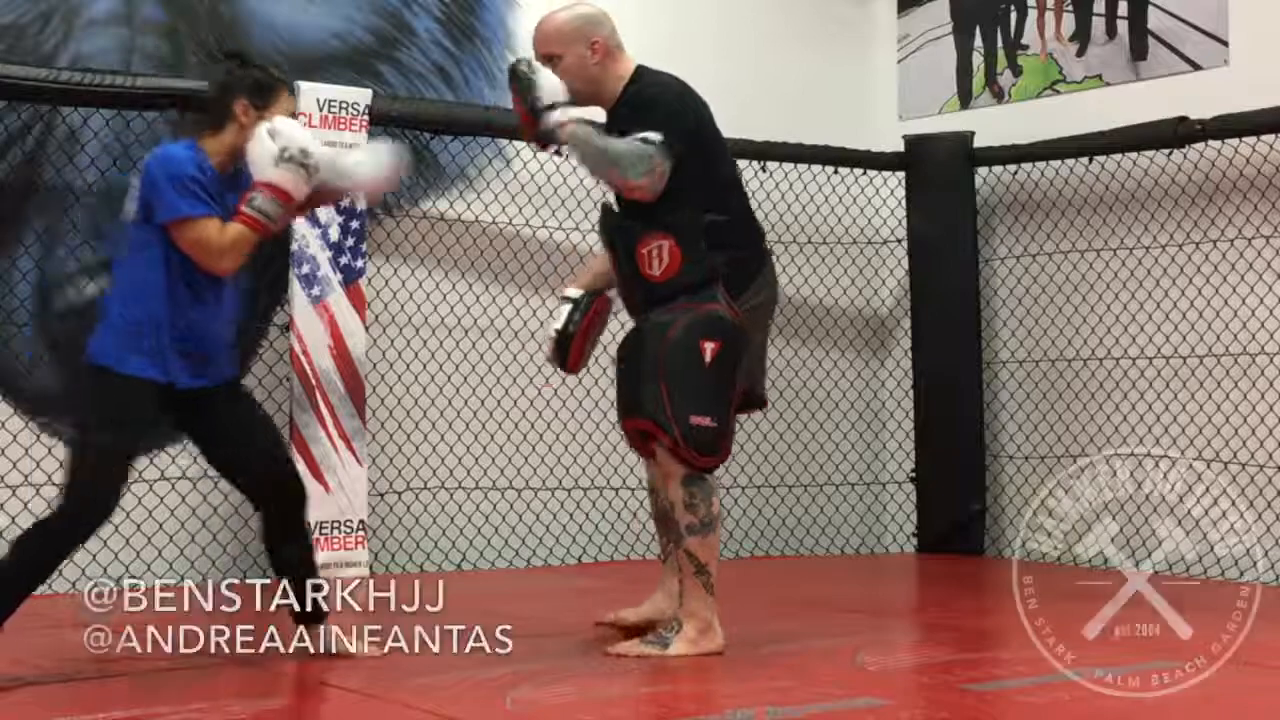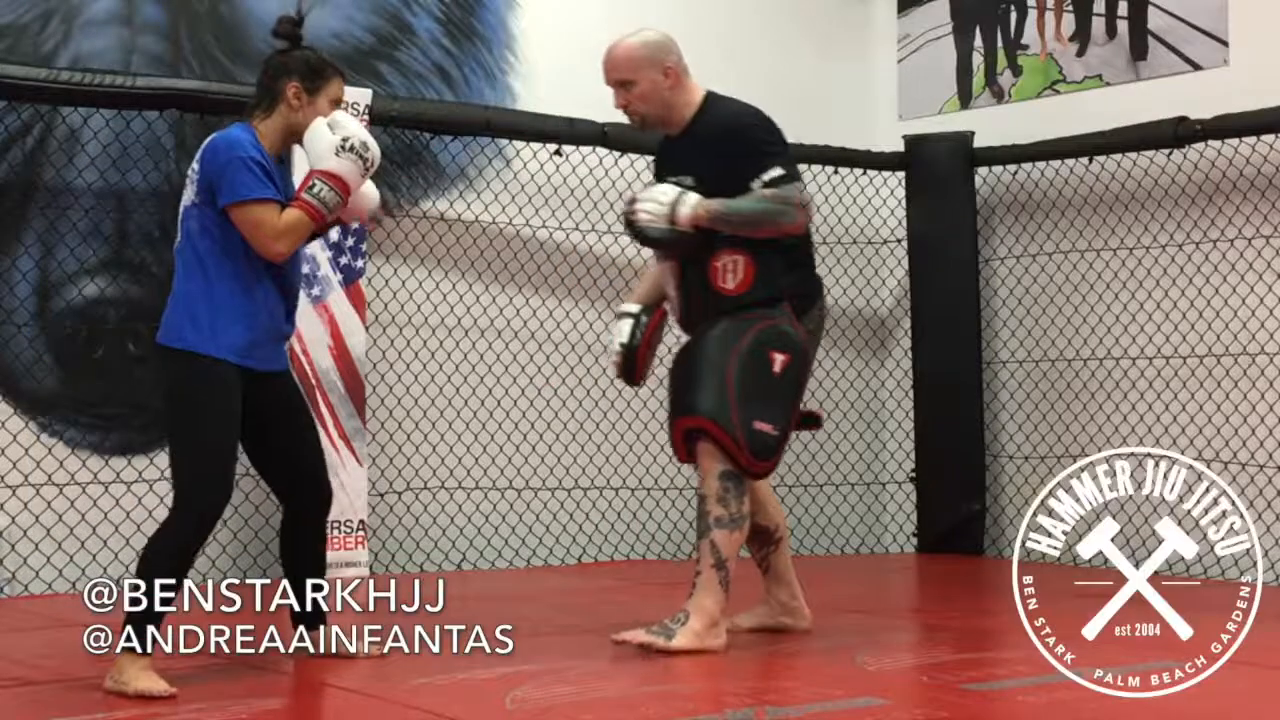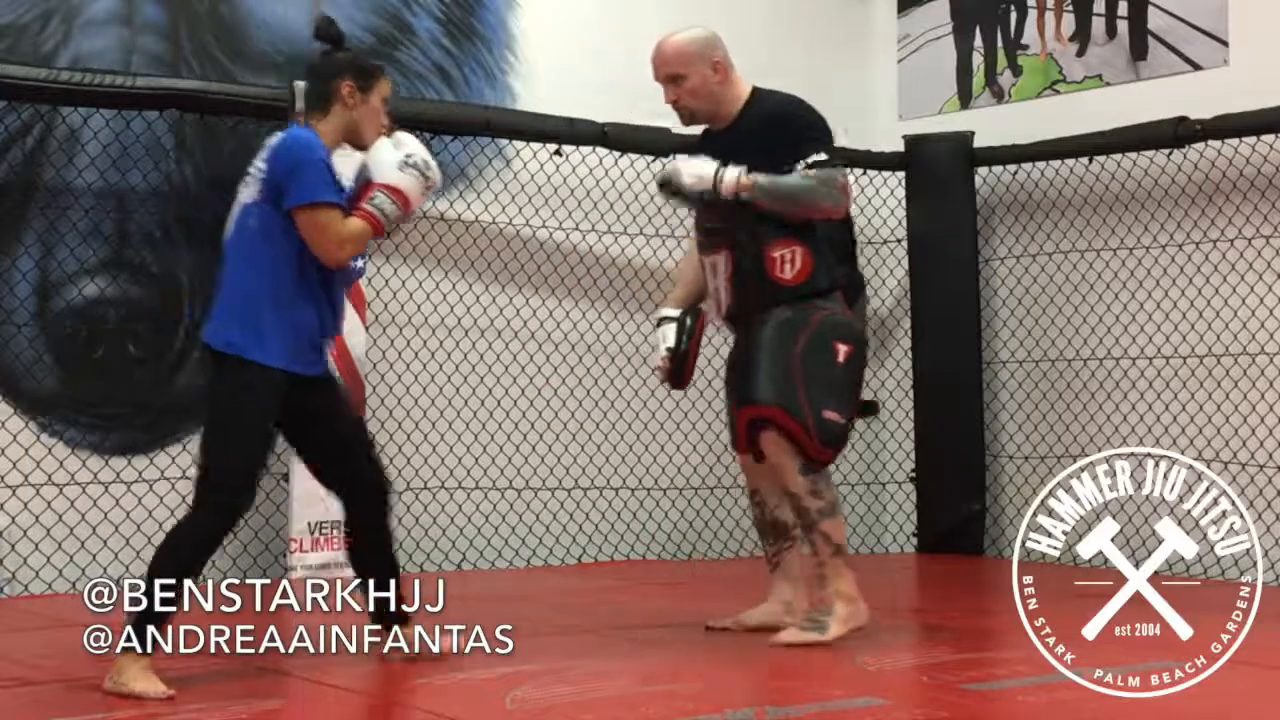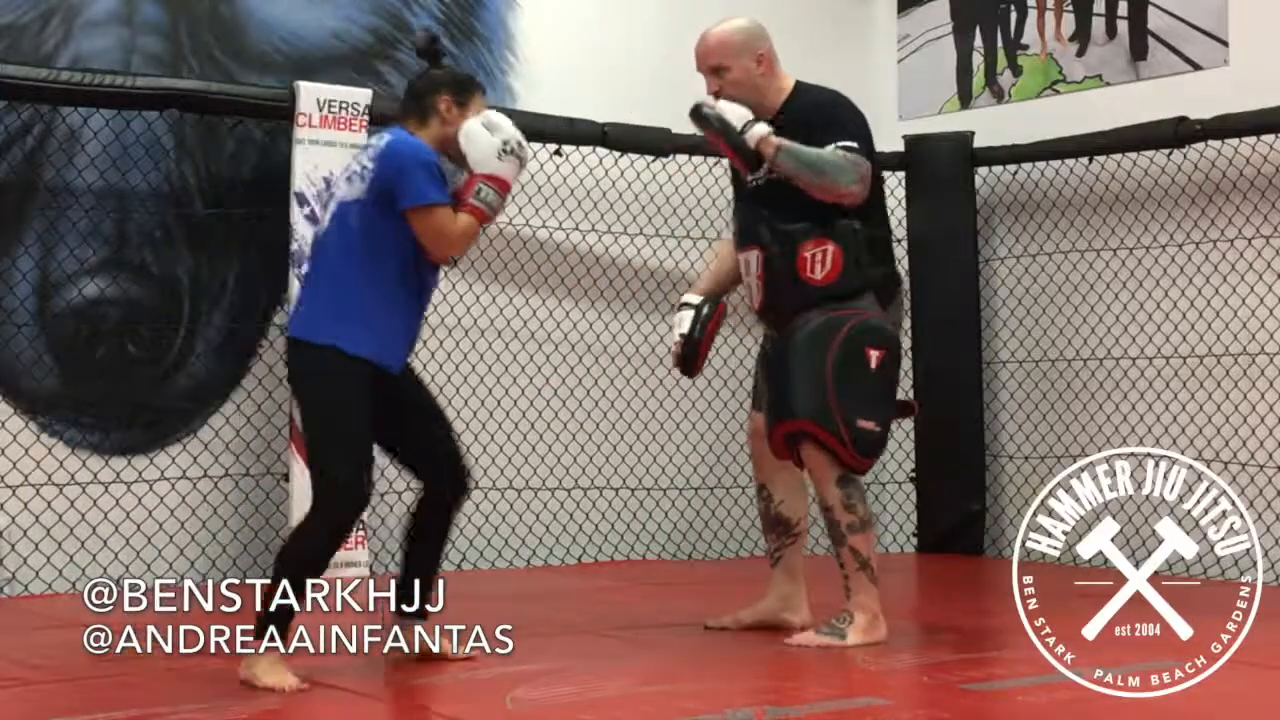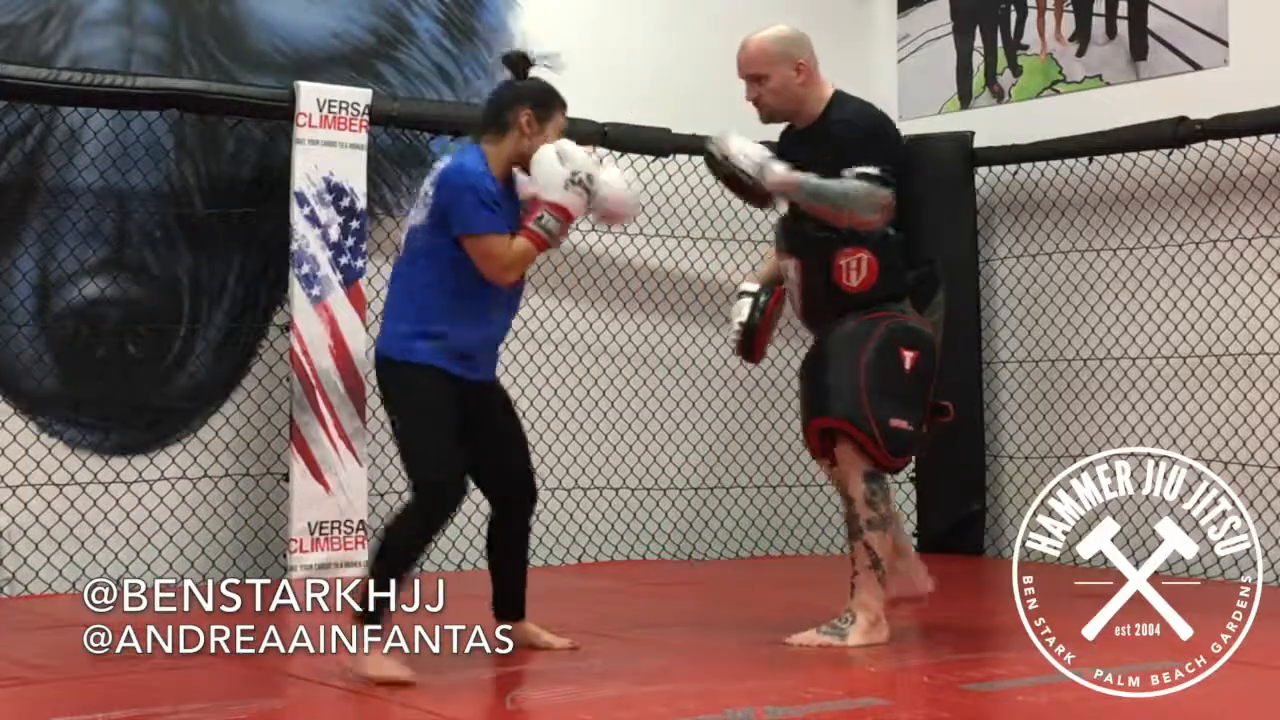
dt=0.4s
person 1, frame 1
left shoulder: (236, 173)
right shoulder: (172, 165)
right elbow: (217, 256)
right wrist: (277, 187)
left hip: (206, 377)
right hip: (130, 369)
left knee: (283, 492)
right knee: (85, 507)
left ankle: (312, 626)
person 1, frame 2
left shoulder: (272, 161)
right shoulder: (232, 149)
right elbow: (273, 241)
left wrist: (335, 208)
right wrist: (331, 180)
left hip: (261, 359)
right hip: (205, 355)
left knee: (311, 490)
right knee: (202, 502)
left ankle: (310, 625)
right ankle: (130, 657)
person 1, frame 3
left shoulder: (303, 154)
right shoulder: (300, 148)
right elbow: (335, 248)
left wrist: (371, 211)
right wrist: (392, 198)
left hip: (299, 363)
right hip: (250, 359)
left knee: (368, 490)
right knee: (220, 508)
left ankle: (393, 626)
right ankle: (131, 654)
person 1, frame 4
left shoulder: (396, 155)
right shoulder: (407, 153)
right elbow: (445, 244)
left wrist: (479, 189)
right wrist: (492, 181)
left hip: (380, 355)
right hip: (332, 349)
left knee: (449, 476)
right knee: (343, 500)
left ankle: (411, 621)
right ankle: (265, 650)
person 1, frame 5
left shoulder: (495, 179)
right shoulder: (465, 175)
right elbow: (502, 267)
right wrist: (557, 208)
left hip: (468, 368)
right hip: (417, 363)
left knee: (516, 492)
right knee: (437, 496)
left ankle: (513, 620)
right ankle: (367, 641)
person 2, frame 1
left shoulder: (662, 100)
right shoulder: (623, 114)
left elbow: (644, 182)
left wrist: (565, 125)
right wrist: (577, 291)
left hip: (717, 301)
right hip: (683, 304)
left knee: (678, 449)
right knee: (660, 441)
left ankle: (698, 624)
right ankle: (676, 592)
person 2, frame 2
left shoulder: (739, 126)
right shoulder: (670, 151)
left elbow: (794, 213)
left wrist: (692, 210)
right wrist: (636, 307)
left hip: (771, 317)
right hip: (724, 322)
left knee: (717, 451)
right knee: (728, 459)
left ankle: (702, 616)
right ankle: (785, 599)
person 2, frame 3
left shoulder: (786, 117)
right shoulder: (711, 148)
left elbow: (832, 198)
right elbow: (708, 243)
left wrist: (733, 181)
right wrist: (672, 310)
left hip: (812, 309)
right hip: (758, 319)
left knee: (785, 444)
right knee: (756, 452)
left ankle: (845, 599)
right ankle: (788, 597)
person 2, frame 4
left shoulder: (824, 111)
right shoulder: (754, 136)
left elbow: (850, 186)
right elbow: (749, 234)
left wrist: (757, 138)
right wrist: (698, 295)
left hip: (847, 310)
right hip: (796, 318)
left knee: (823, 453)
right knee: (769, 445)
left ankle: (864, 614)
right ankle: (785, 598)
person 2, frame 5
left shoulder: (860, 125)
right shoulder: (792, 140)
left elbow: (868, 212)
left wrist: (773, 174)
right wrist: (757, 285)
left hip: (885, 315)
right hip: (840, 319)
left knee: (853, 449)
right knee: (842, 450)
left ankle: (865, 614)
right ankle: (902, 570)
